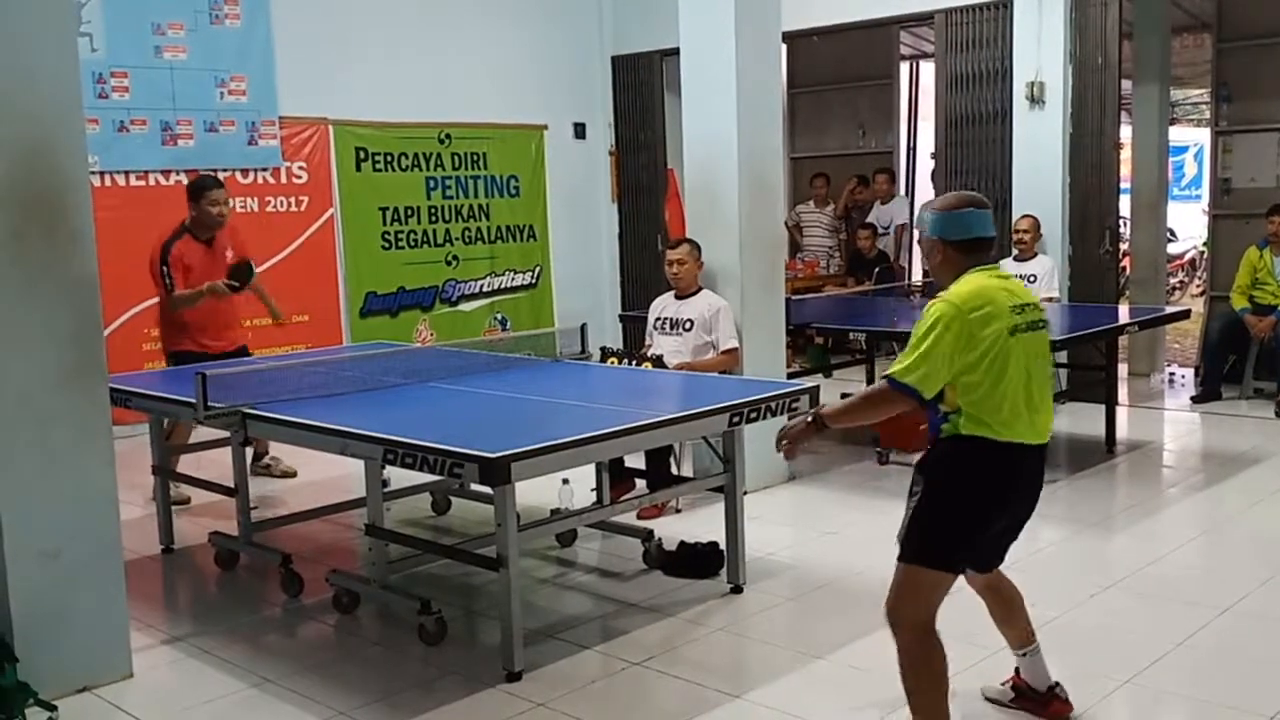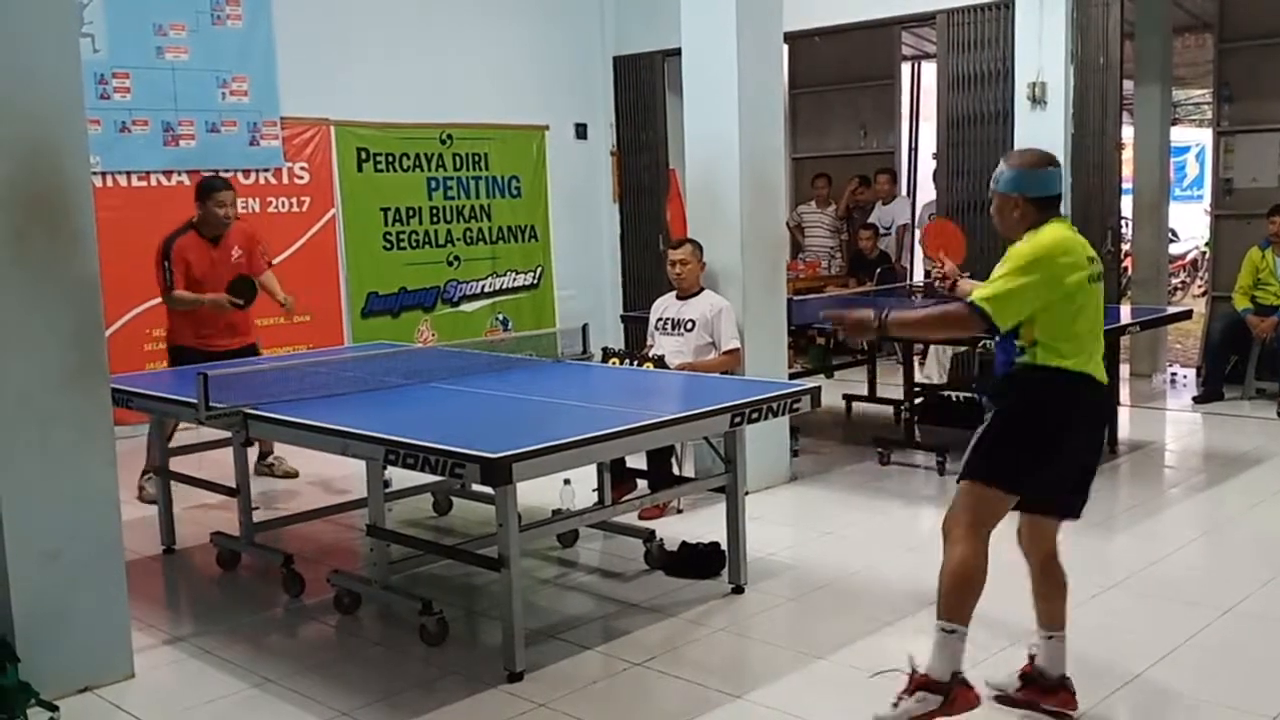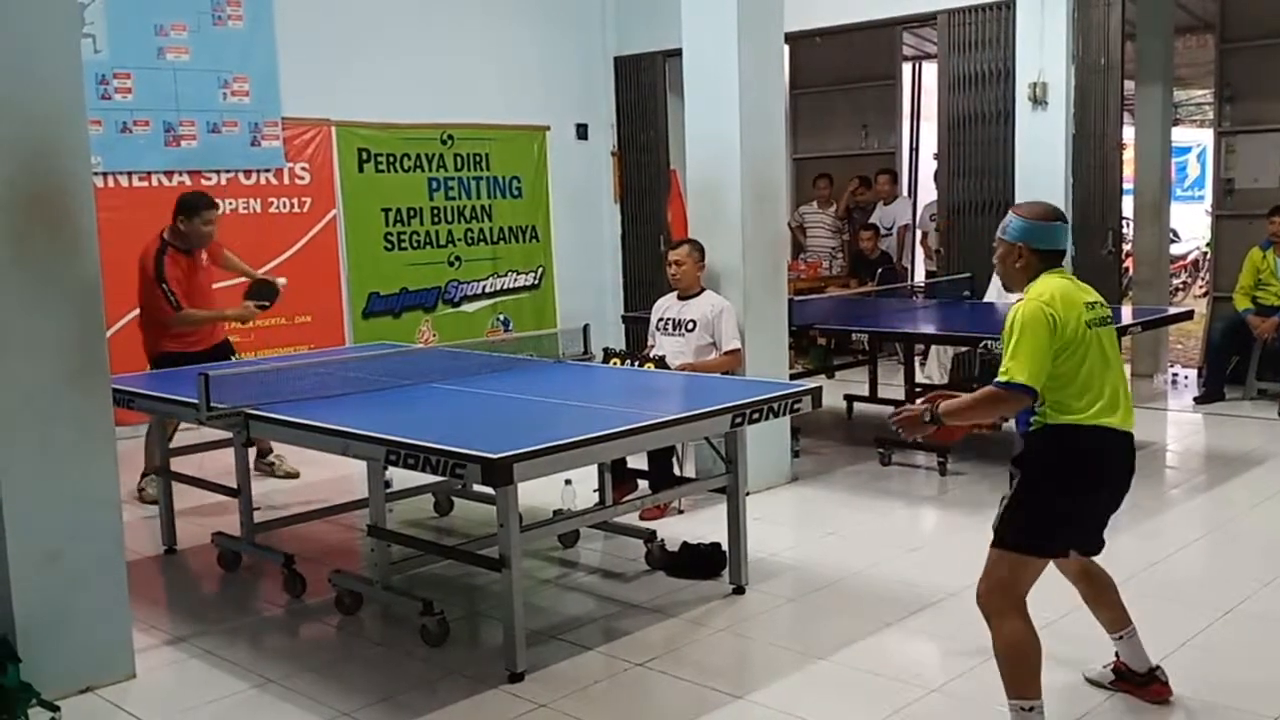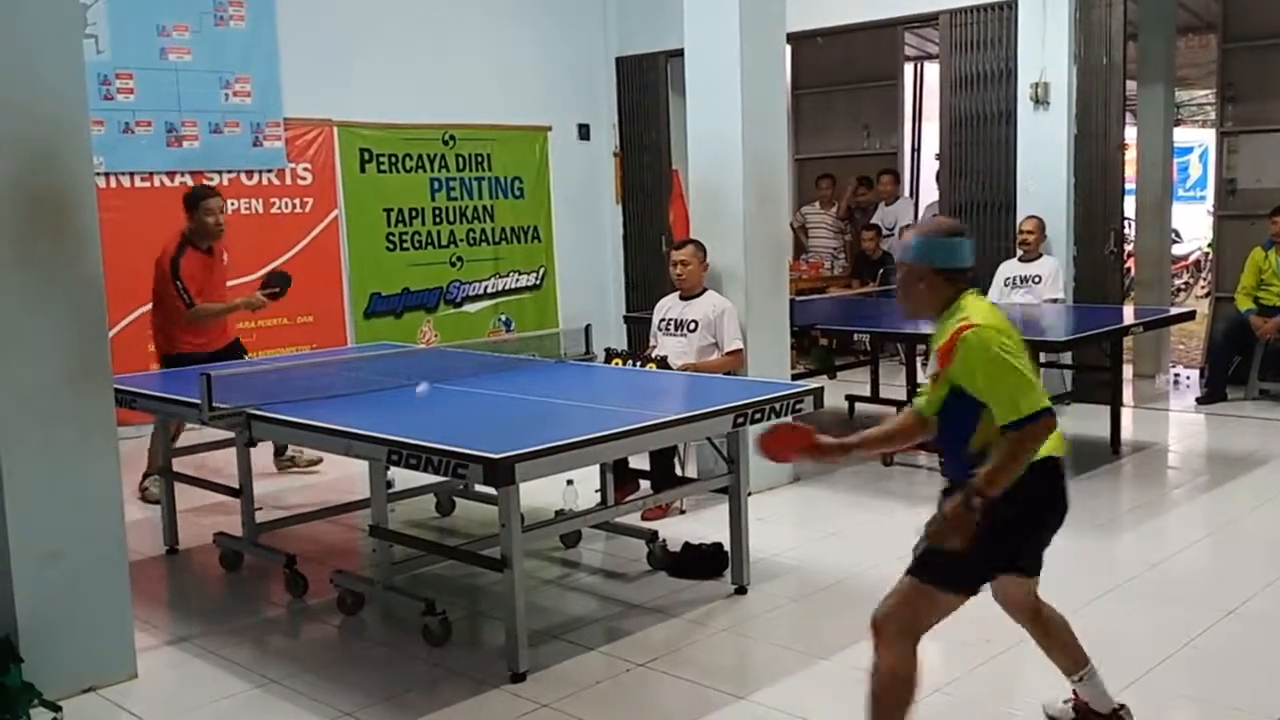
dt=0.4s
person 1, frame 1
left shoulder: (958, 304)
right shoulder: (1022, 296)
left elbow: (899, 393)
left wrist: (815, 421)
right wrist: (942, 414)
left hip: (974, 463)
right hip: (1024, 463)
left knee: (909, 612)
right knee: (982, 570)
person 1, frame 2
left shoulder: (1041, 249)
right shoulder: (1070, 244)
left elbow: (972, 319)
left wrist: (881, 321)
right wrist: (959, 282)
left hip: (1044, 399)
right hip: (1083, 405)
left knee: (965, 527)
right knee: (1038, 541)
person 1, frame 3
left shoulder: (1037, 304)
right shoulder: (1083, 295)
left elbow: (1014, 395)
left wrist: (936, 413)
right wrist: (975, 407)
left hip: (1067, 454)
right hip: (1111, 450)
left knee: (998, 595)
right knee: (1073, 558)
right ankle: (1139, 668)
person 1, frame 4
left shoulder: (974, 333)
right shoulder: (960, 327)
left elbow: (1035, 423)
right elbow: (924, 418)
left wrist: (974, 499)
right wrist: (842, 446)
left hip: (1007, 493)
right hip: (1031, 489)
left knee: (894, 624)
right knee: (1018, 599)
person 2, frame 1
left shoulder: (228, 235)
right shoulder: (170, 248)
right elbow: (172, 303)
left wrist: (269, 303)
right wrist: (205, 291)
left hip: (229, 339)
right hip: (187, 344)
left ankle: (261, 458)
person 2, frame 2
left shoulder: (244, 234)
right shoulder: (175, 244)
left elbow: (261, 270)
right elbow: (171, 297)
left wrist: (278, 295)
right wrist: (207, 301)
left hip: (238, 336)
right hip: (190, 340)
left ankle: (266, 457)
right ankle: (150, 474)
person 2, frame 3
left shoulder: (201, 242)
right shoulder: (158, 262)
left elbow: (220, 256)
right elbow: (178, 316)
left wrist: (258, 278)
right wrist: (231, 314)
left hip: (209, 337)
right hip: (170, 346)
left ankle: (265, 456)
right ankle: (150, 476)
person 2, frame 4
left shoulder: (215, 242)
right shoulder: (176, 260)
right elbow: (192, 314)
right wrist: (242, 304)
left hip: (220, 338)
right hip: (182, 347)
left ankle: (282, 453)
right ankle: (152, 475)
person 3, frame 1
left shoulder: (714, 305)
right shoulder: (659, 304)
left elbow: (732, 359)
left wrist: (692, 366)
left ankle: (659, 490)
right ankle: (618, 477)
person 3, frame 2
left shoulder: (716, 306)
right shoulder: (660, 304)
left elbow: (733, 359)
left wrist: (694, 367)
left ankle: (661, 491)
right ankle: (620, 478)
person 3, frame 3
left shoulder: (717, 306)
right shoulder: (661, 304)
left elbow: (734, 360)
left wrist: (695, 367)
left ankle: (662, 491)
right ankle: (621, 479)
person 3, frame 4
left shoulder: (719, 306)
right shoulder: (663, 305)
left elbow: (736, 360)
left wrist: (696, 367)
left ankle: (664, 492)
right ankle: (622, 479)
person 4, frame 1
right shoulder: (1254, 252)
right elbow: (1239, 291)
right wrist: (1247, 316)
right hip: (1256, 308)
right knee: (1216, 327)
right ankle: (1211, 387)
person 4, frame 2
right shoulder: (1256, 252)
right elbow: (1240, 292)
right wrist: (1249, 317)
right hip: (1258, 308)
right knee: (1218, 328)
right ankle: (1213, 388)
person 4, frame 3
right shoulder: (1257, 253)
right elbow: (1241, 293)
right wrist: (1251, 317)
right hip: (1259, 309)
right knee: (1219, 329)
right ankle: (1214, 388)
person 4, frame 4
right shoulder: (1260, 253)
right elbow: (1243, 293)
right wrist: (1252, 317)
right hip: (1262, 310)
right knee: (1221, 332)
right ankle: (1216, 388)
